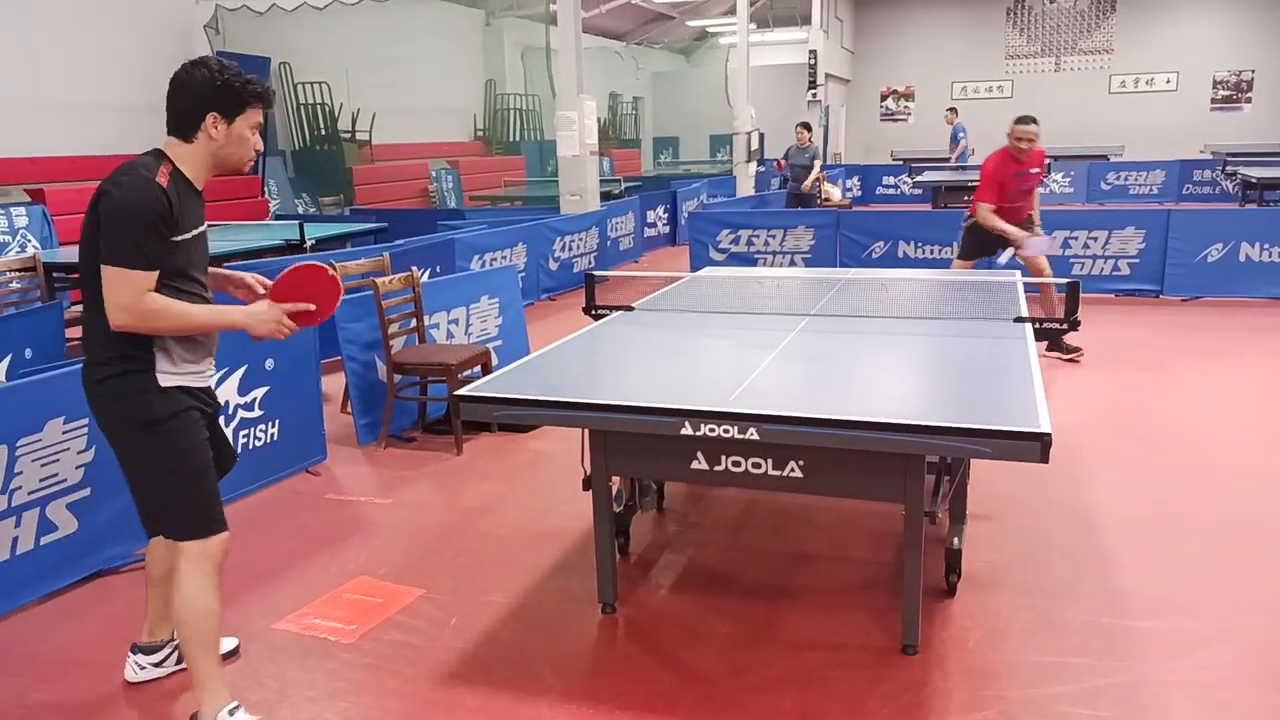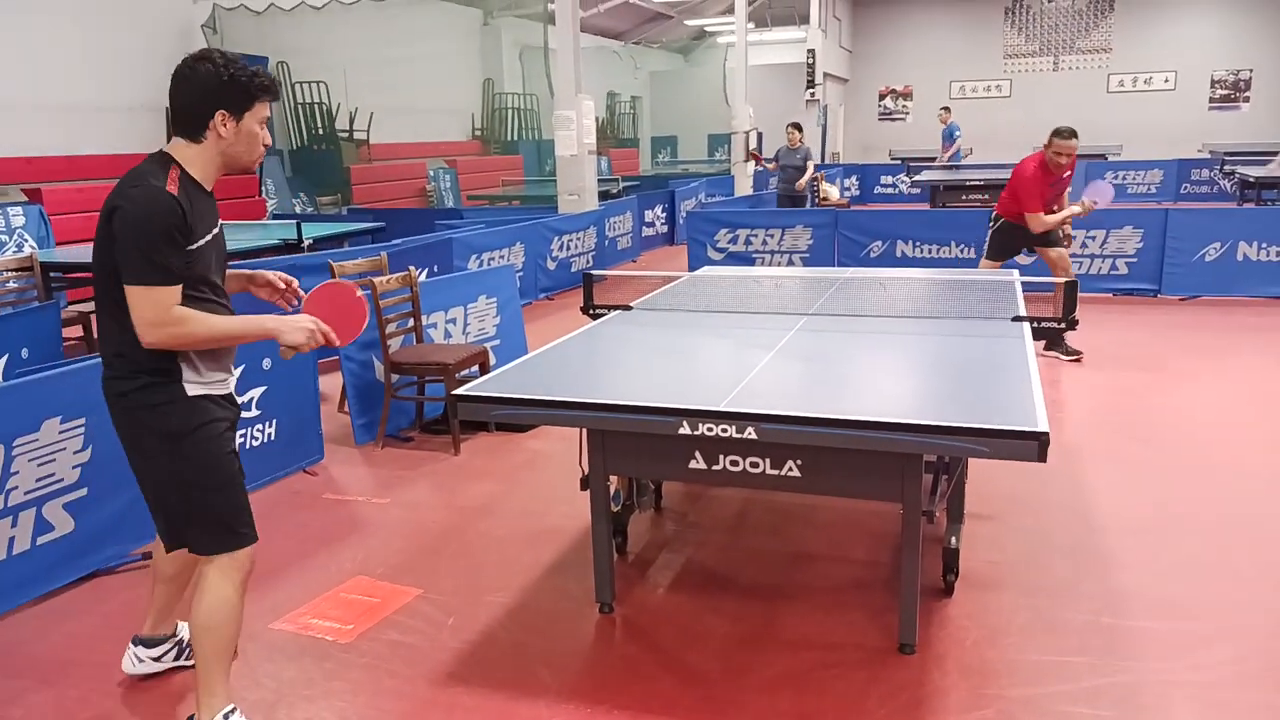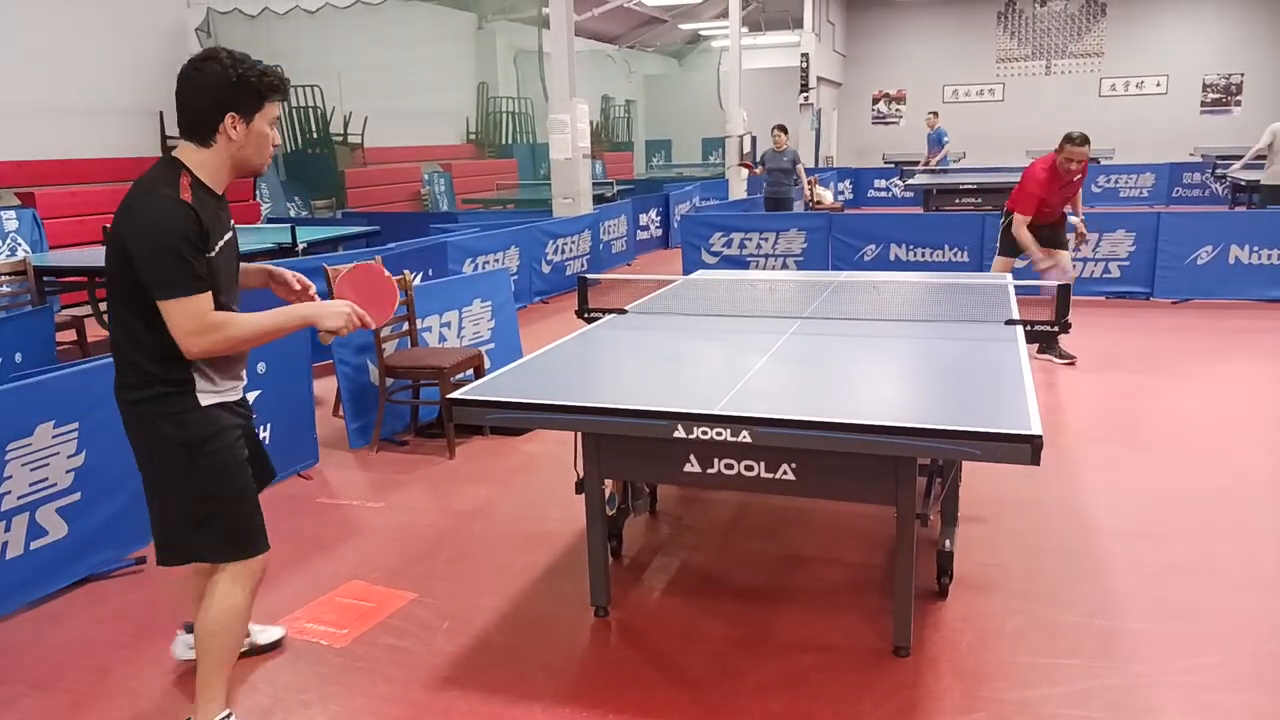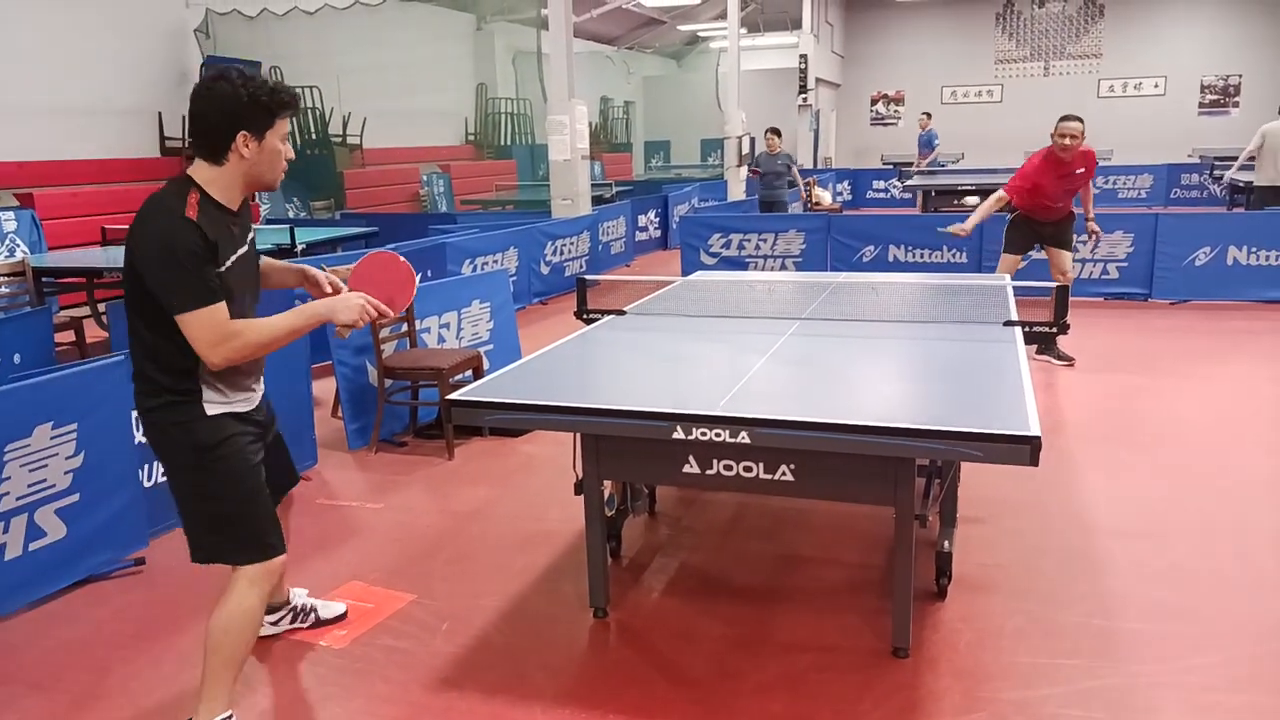
dt=0.2s
person 1, frame 1
left shoulder: (181, 188)
right shoulder: (141, 192)
right elbow: (126, 309)
left wrist: (225, 281)
right wrist: (240, 317)
left hip: (175, 384)
right hip: (143, 390)
left knee: (179, 519)
right knee: (204, 541)
left ankle: (152, 646)
person 1, frame 2
left shoulder: (191, 189)
right shoulder: (151, 202)
right elbow: (158, 325)
left wrist: (248, 280)
right wrist: (273, 327)
left hip: (192, 393)
right hip: (166, 400)
left knee: (196, 525)
right knee: (230, 551)
left ankle: (153, 642)
person 1, frame 3
left shoulder: (202, 191)
right shoulder: (164, 211)
right elbow: (199, 336)
left wrist: (266, 275)
right wrist: (310, 315)
left hip: (211, 398)
right hip: (179, 409)
left knee: (239, 510)
right knee: (241, 558)
left ankle: (201, 631)
person 1, frame 4
left shoulder: (235, 203)
right shoulder: (171, 228)
right elbow: (217, 347)
left wrist: (304, 273)
right wrist: (324, 310)
left hip: (246, 401)
right hip: (199, 417)
left knee: (279, 498)
right knee: (258, 561)
left ankle: (275, 607)
person 2, frame 1
left shoulder: (1038, 157)
right shoulder: (994, 164)
right elbow: (982, 214)
left wrist: (1035, 223)
right wrist: (1013, 233)
left hip: (1018, 219)
right hip: (985, 225)
left knee: (1044, 274)
left ankle: (1055, 341)
person 2, frame 2
left shoulder: (1067, 162)
right shoulder: (1029, 173)
right elbow: (1035, 225)
left wrist: (1064, 223)
right wrist: (1074, 211)
left hip: (1044, 219)
right hip: (1010, 222)
left knee: (1065, 273)
left ankle: (1055, 341)
person 2, frame 3
left shoulder: (1080, 166)
right shoulder: (1037, 177)
right elbow: (1017, 226)
left wrist: (1078, 219)
right wrist: (1039, 258)
left hip: (1053, 220)
right hip: (1021, 223)
left knee: (1065, 276)
left ankle: (1049, 343)
person 2, frame 4
left shoulder: (1088, 157)
right shoulder: (1036, 165)
right elbow: (999, 198)
left wrist: (1090, 217)
right wrist: (970, 222)
left hip: (1060, 220)
right hip: (1026, 218)
left knee: (1065, 277)
right knee: (1002, 278)
left ankle: (1048, 344)
